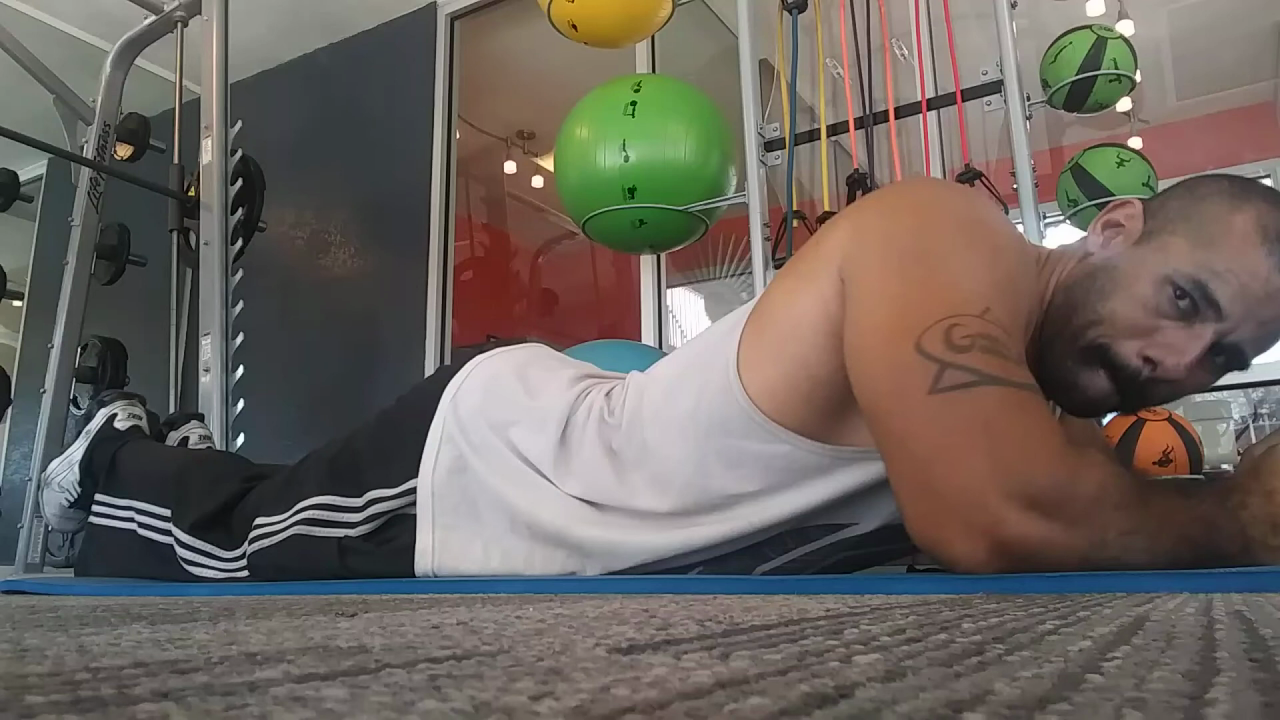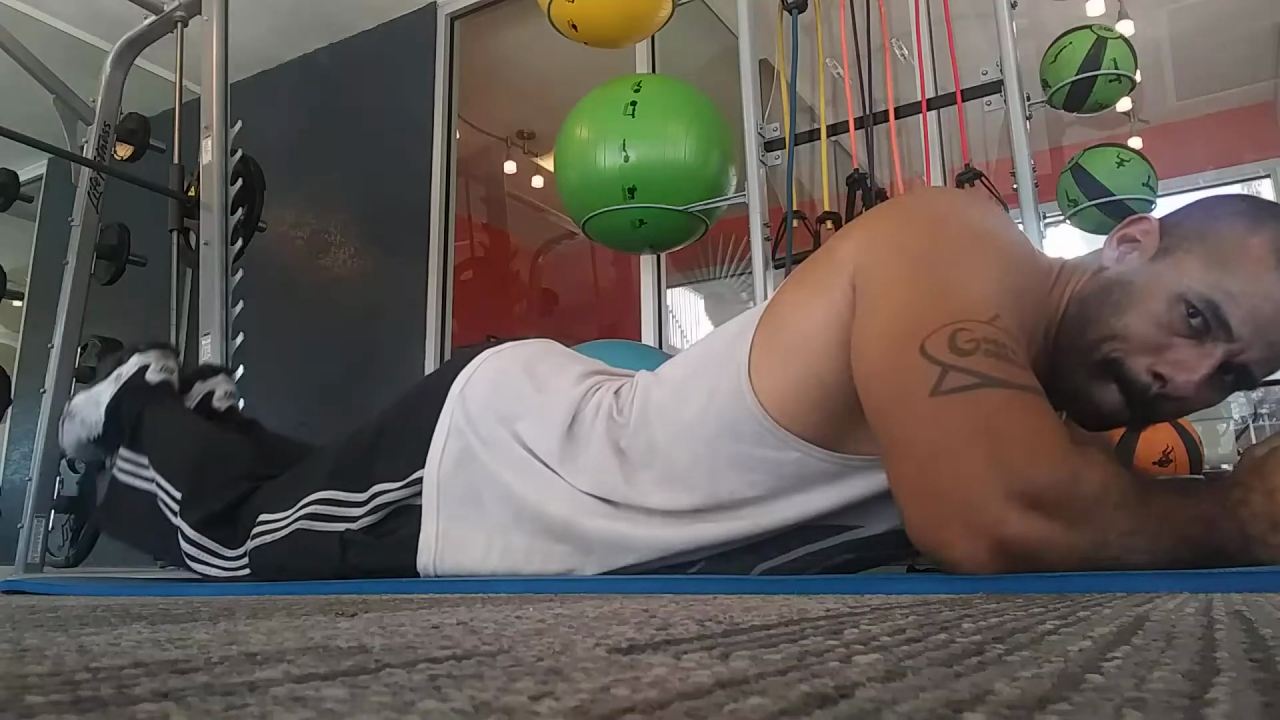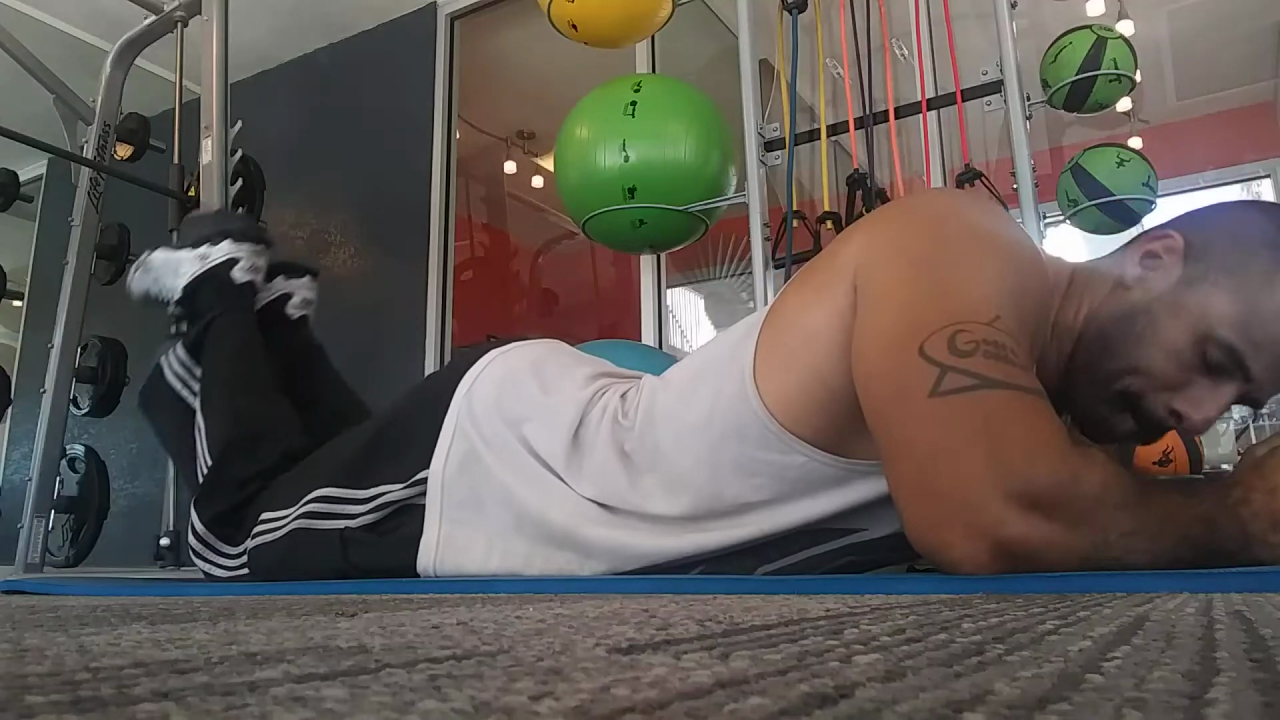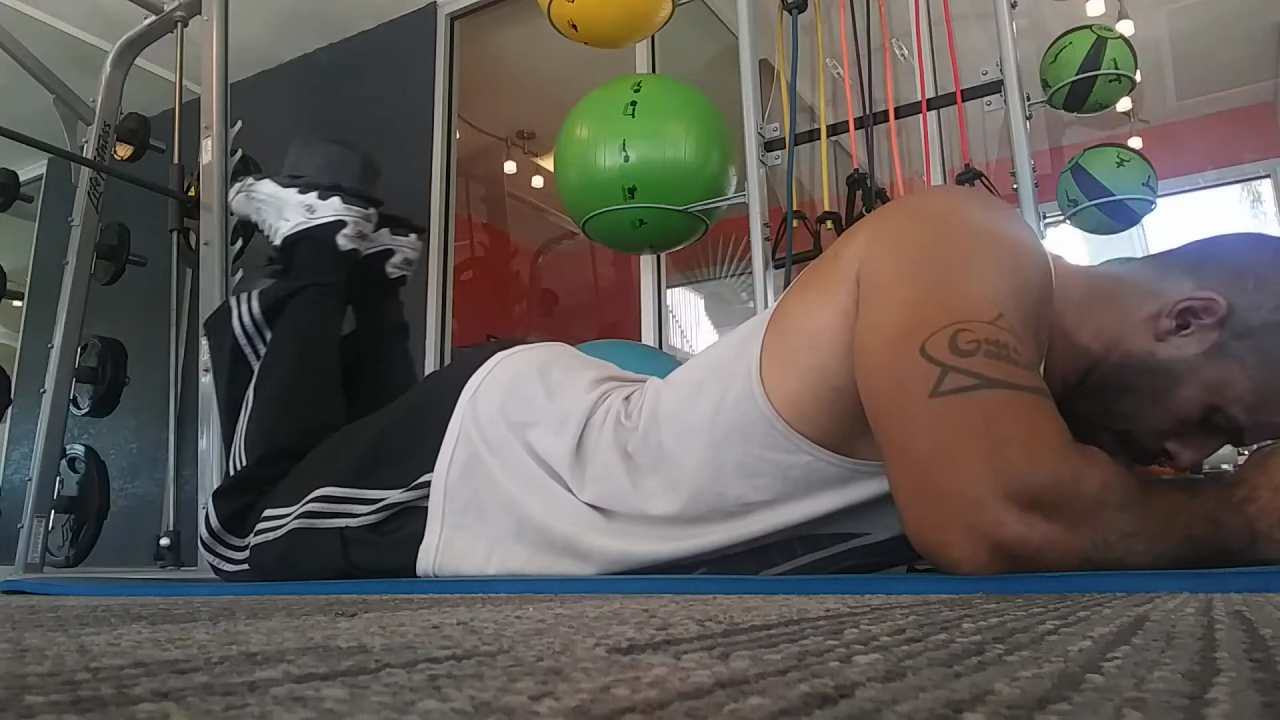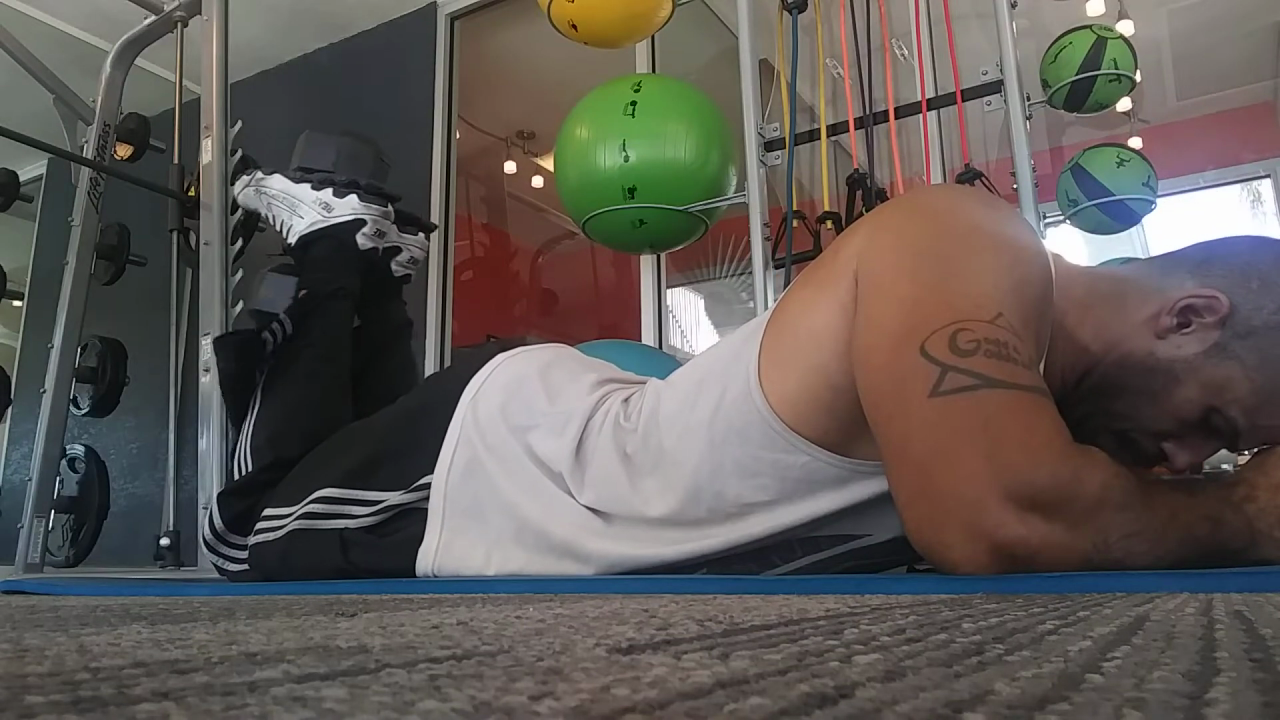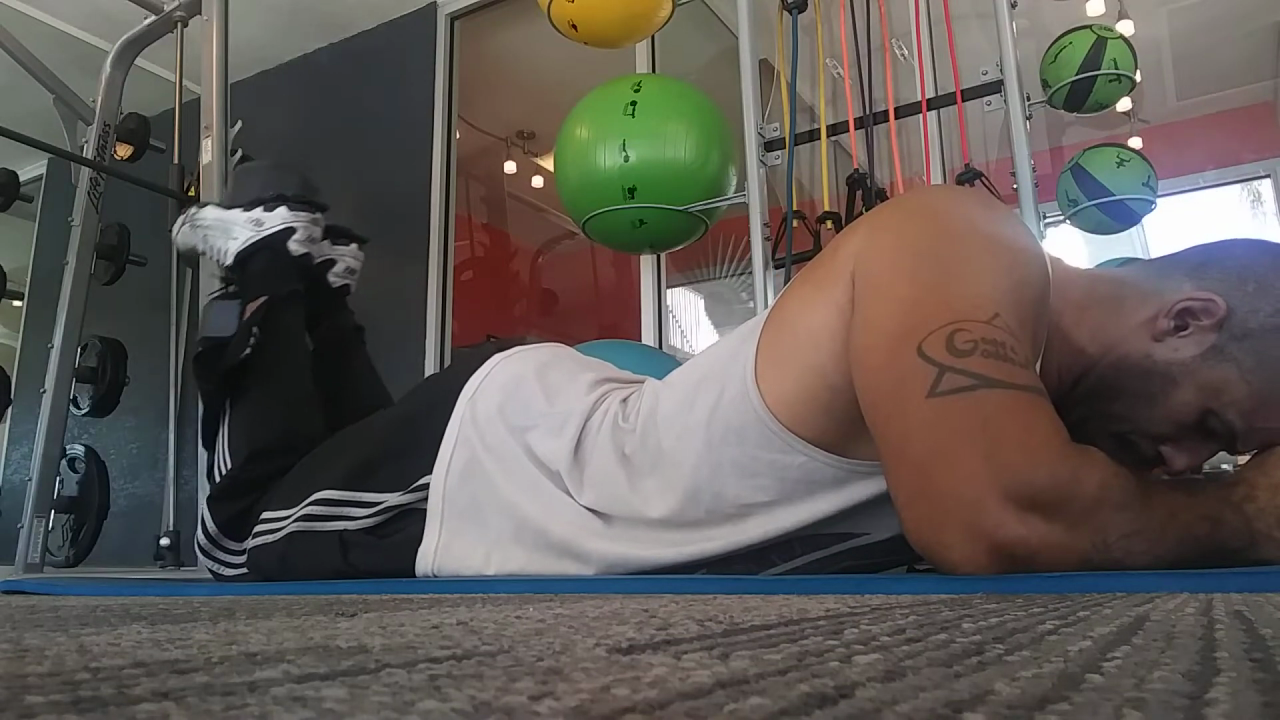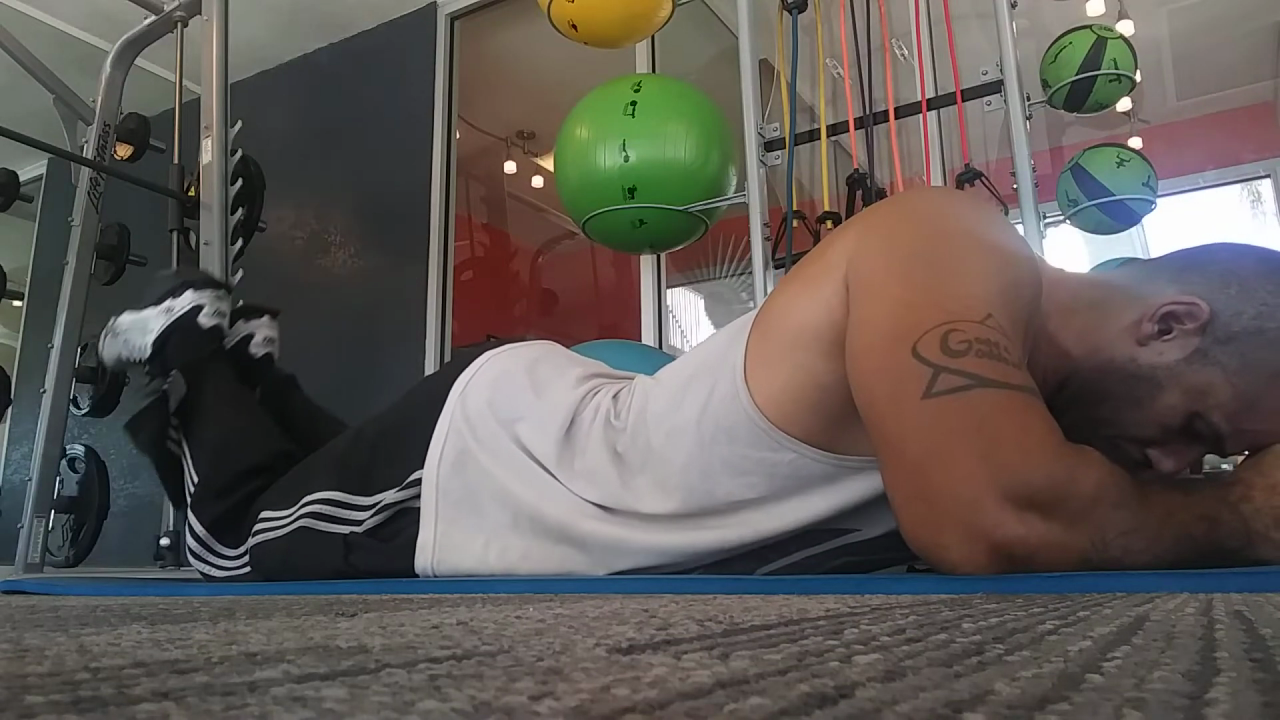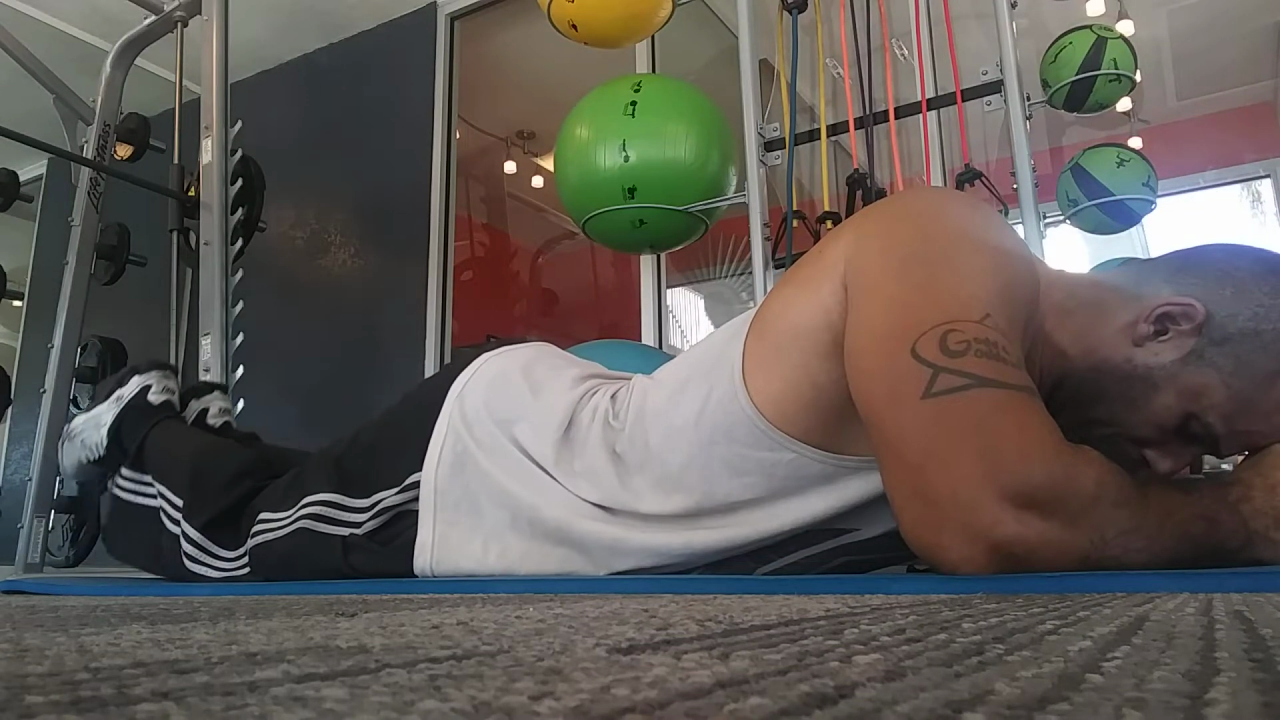
dt=0.4s
person 1, frame 1
left shoulder: (1025, 383)
right shoulder: (947, 237)
right elbow: (996, 519)
left hip: (538, 438)
right hip: (459, 465)
right knee: (226, 550)
left ankle: (174, 456)
right ankle: (120, 457)
person 1, frame 2
left shoulder: (1026, 391)
right shoulder: (959, 247)
right elbow: (994, 520)
left hip: (549, 429)
right hip: (466, 457)
right knee: (231, 535)
left ankle: (201, 410)
right ankle: (147, 403)
person 1, frame 3
left shoulder: (1028, 386)
right shoulder: (963, 248)
right elbow: (994, 520)
left hip: (555, 429)
right hip: (474, 454)
right knee: (237, 533)
left ankle: (269, 313)
right ankle: (230, 288)
person 1, frame 4
left shoulder: (1033, 377)
right shoulder: (963, 249)
right elbow: (999, 519)
left hip: (565, 426)
right hip: (479, 457)
right knee: (248, 537)
left ankle: (356, 271)
right ankle: (328, 253)
person 1, frame 5
left shoulder: (1035, 377)
right shoulder: (963, 246)
right elbow: (999, 522)
left hip: (564, 432)
right hip: (480, 459)
right knee: (251, 533)
left ankle: (364, 273)
right ankle: (341, 253)
person 1, frame 6
left shoulder: (1028, 372)
right shoulder: (958, 250)
right elbow: (996, 521)
left hip: (558, 431)
right hip: (475, 460)
right knee: (244, 537)
left ankle: (306, 284)
right ankle: (277, 266)
person 1, frame 7
left shoulder: (1014, 372)
right shoulder: (949, 249)
right elbow: (993, 521)
left hip: (553, 432)
right hip: (465, 462)
right knee: (238, 541)
left ankle: (227, 359)
right ankle: (197, 354)
person 1, frame 8
left shoulder: (1010, 369)
right shoulder: (945, 249)
right elbow: (993, 520)
left hip: (544, 435)
right hip: (463, 463)
right knee: (231, 552)
left ankle: (188, 425)
right ankle: (151, 428)
